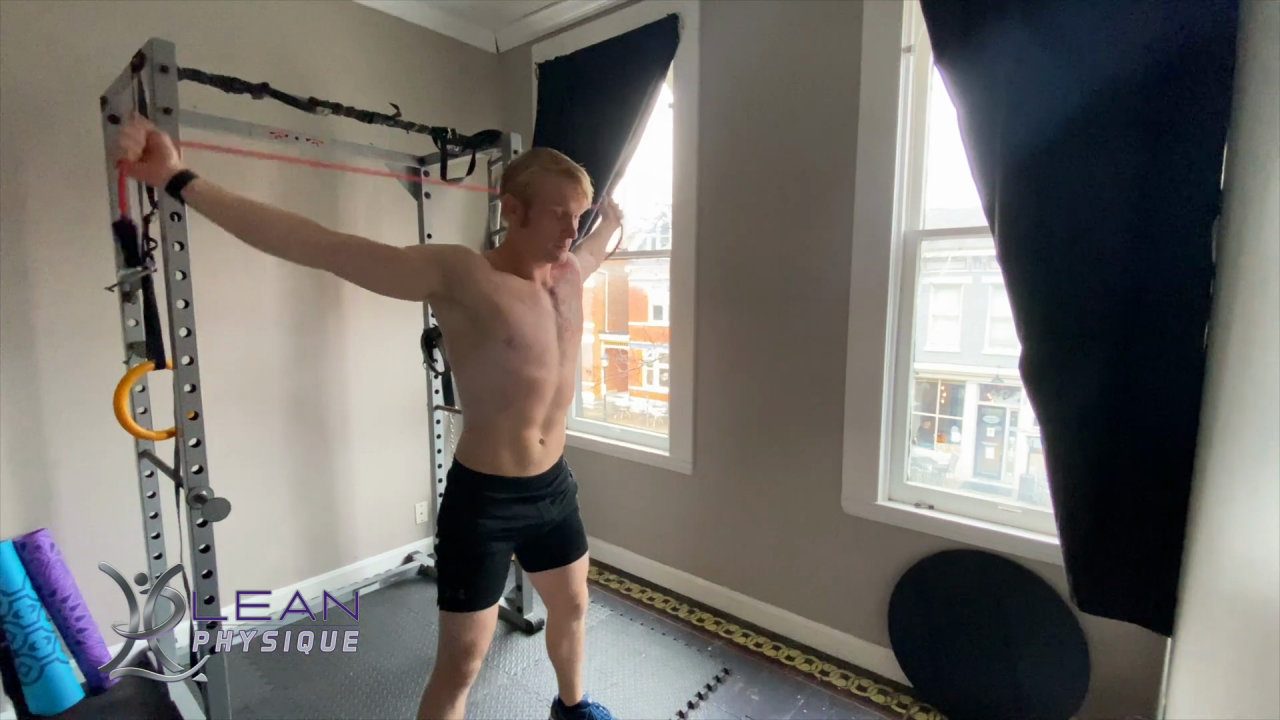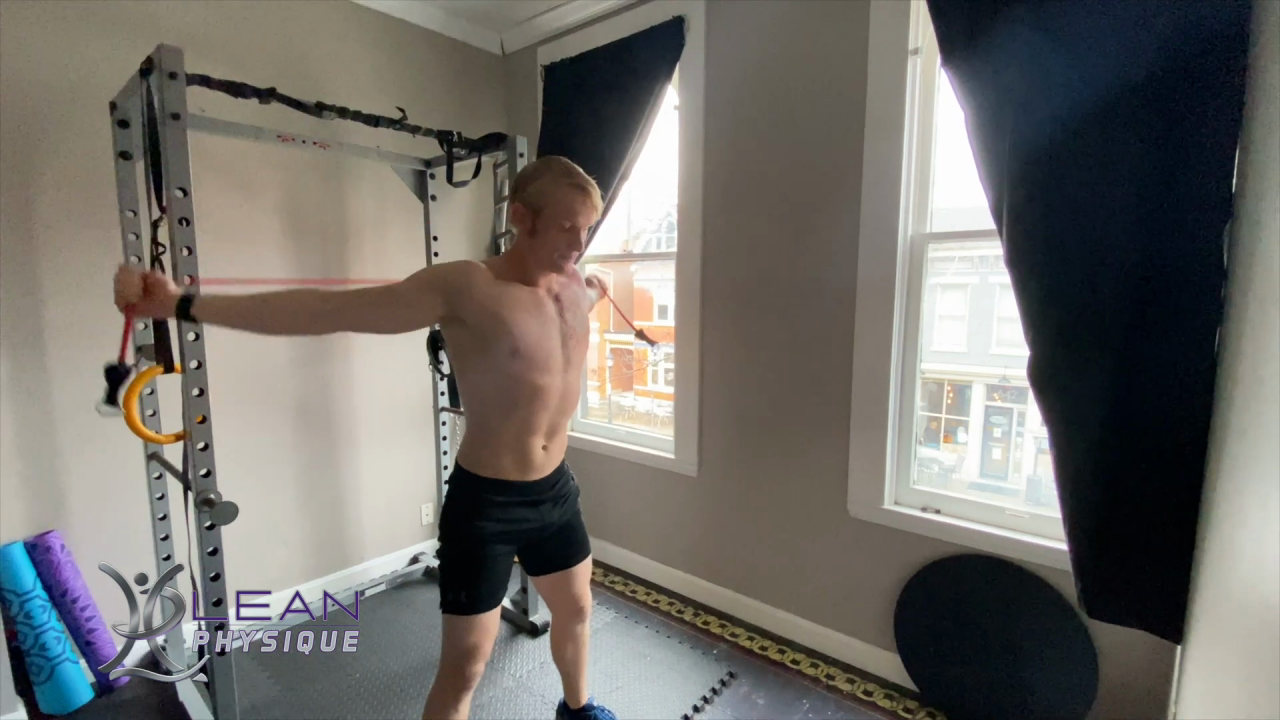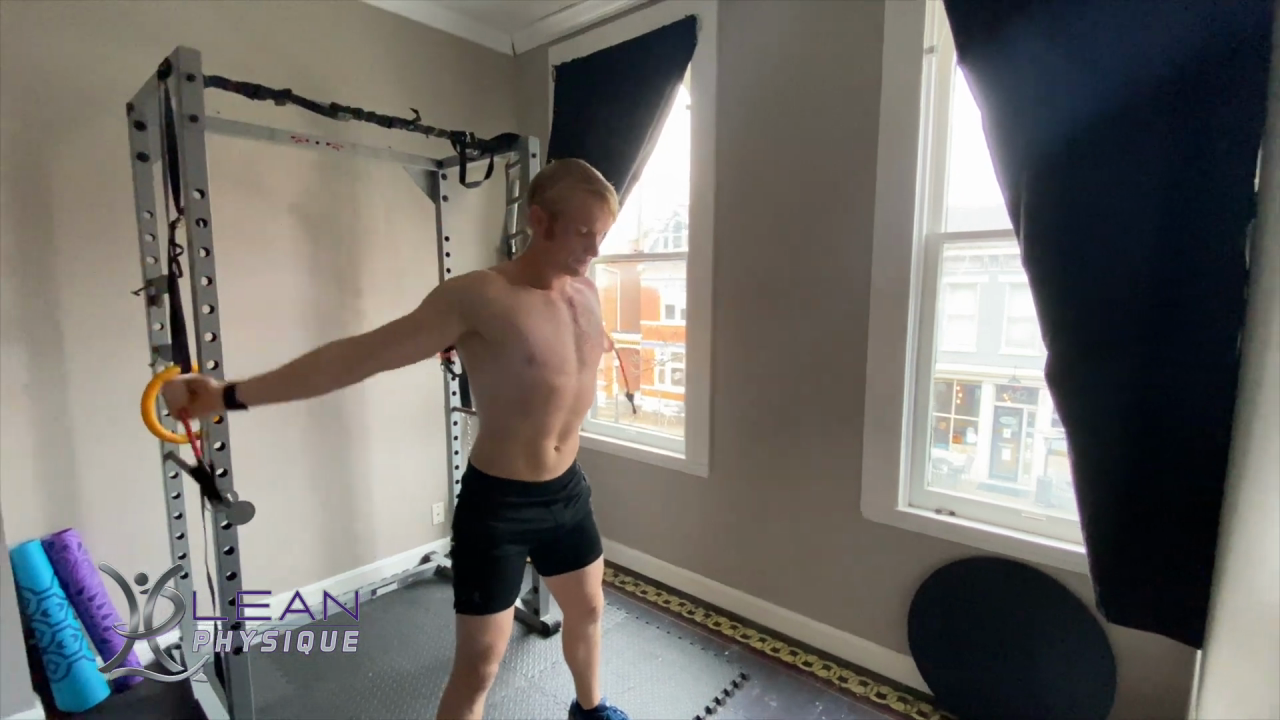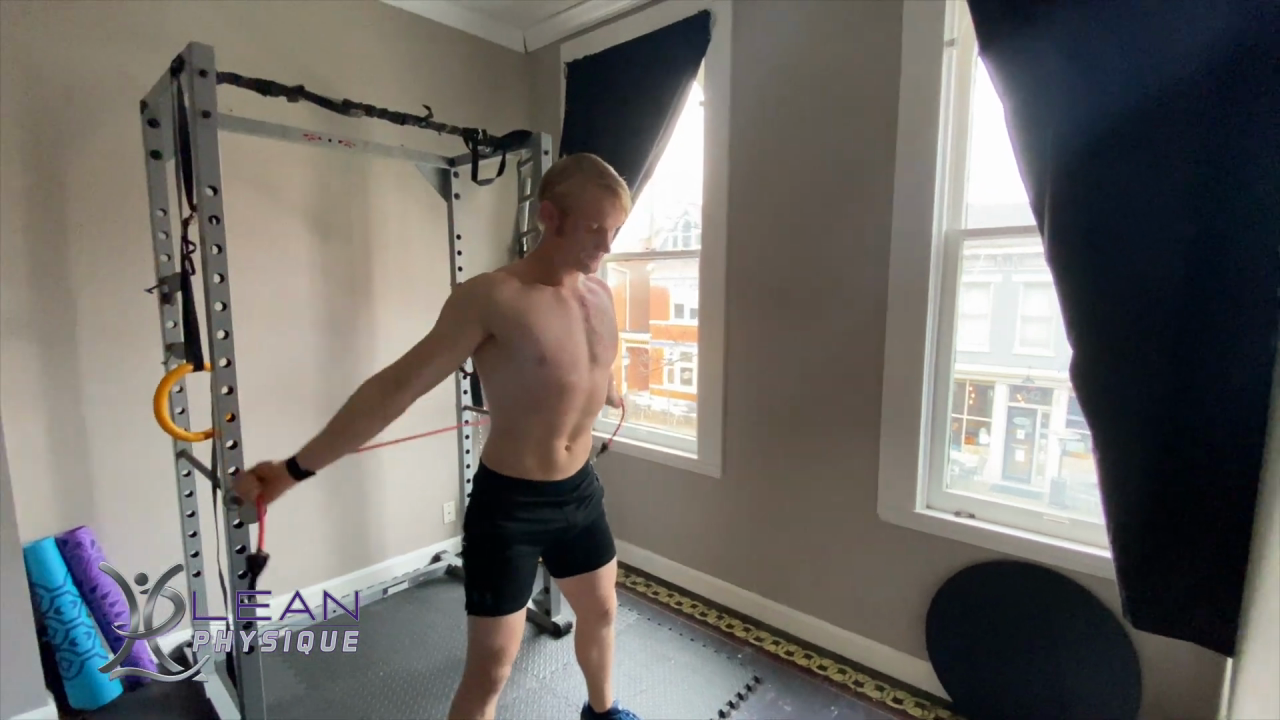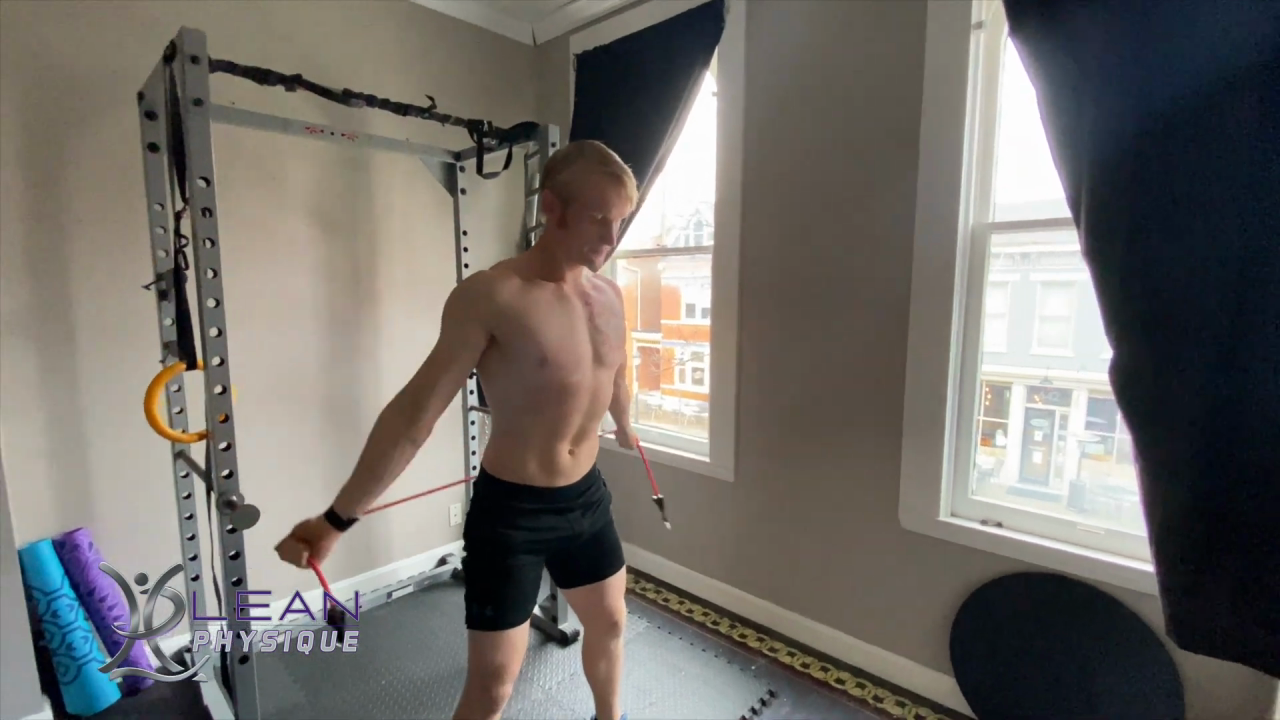
dt=0.3s
person 1, frame 1
left shoulder: (571, 271)
right shoulder: (460, 277)
right elbow: (324, 249)
right wrist: (181, 184)
left hip: (553, 491)
right hip: (482, 502)
left knee: (572, 607)
right knee: (461, 665)
person 1, frame 2
left shoulder: (571, 286)
right shoulder: (466, 288)
right elbow: (328, 310)
left wrist: (596, 288)
right wrist: (186, 303)
left hip: (556, 491)
right hip: (484, 503)
left knee: (575, 610)
right knee: (464, 667)
person 1, frame 3
left shoulder: (585, 292)
right shoulder: (480, 297)
right elbow: (360, 355)
right wrist: (233, 396)
left hip: (567, 492)
right hip: (496, 504)
left knee: (588, 610)
right knee: (478, 667)
person 1, frame 4
left shoulder: (599, 294)
right shoulder: (492, 298)
right elbow: (396, 386)
right wrist: (296, 468)
left hip: (580, 492)
right hip: (508, 504)
left knee: (600, 612)
right knee: (489, 669)
person 1, frame 5
left shoulder: (608, 294)
right shoulder: (491, 296)
right elbow: (416, 413)
left wrist: (624, 429)
right wrist: (336, 520)
left hip: (586, 499)
right hip: (509, 511)
left knee: (609, 624)
